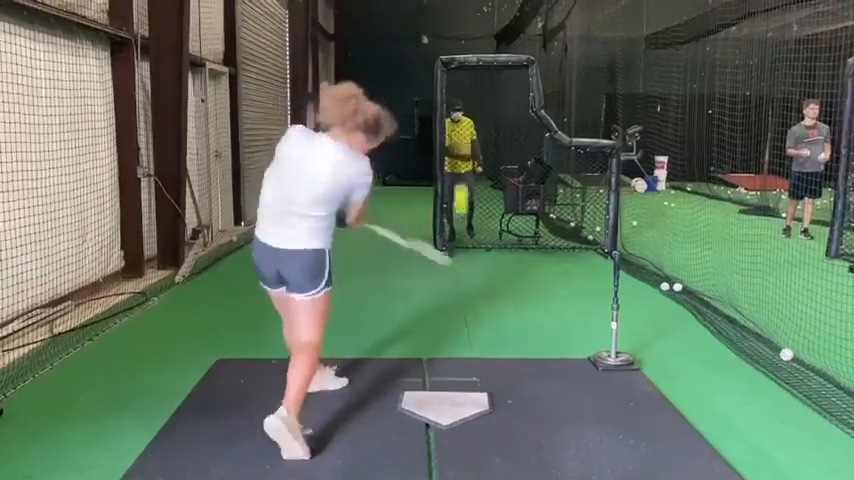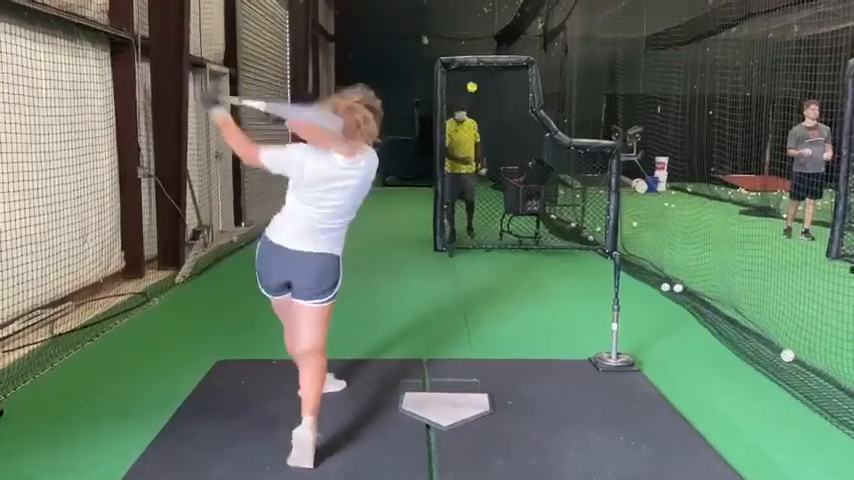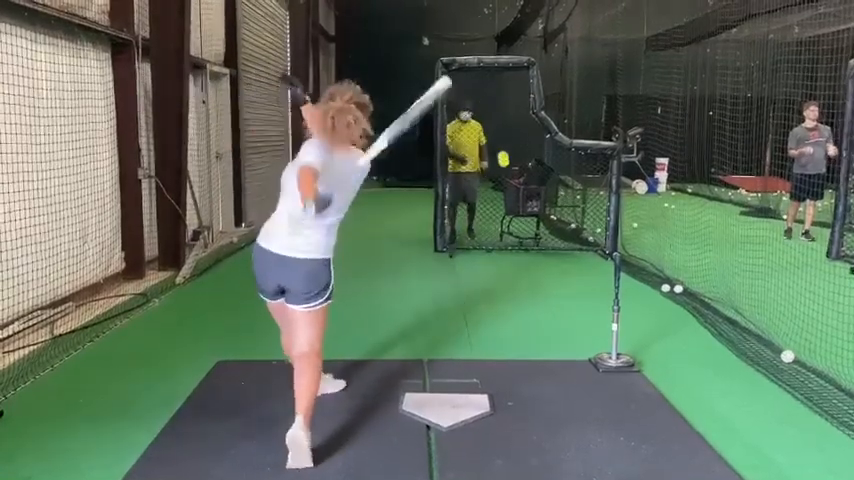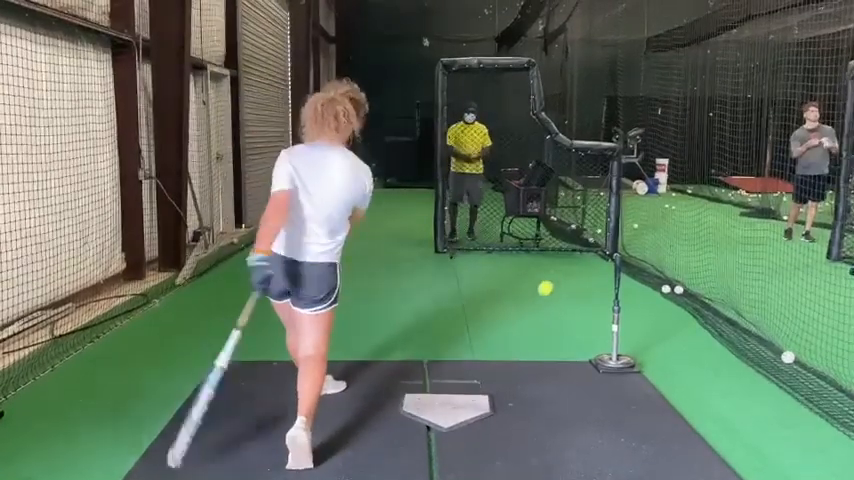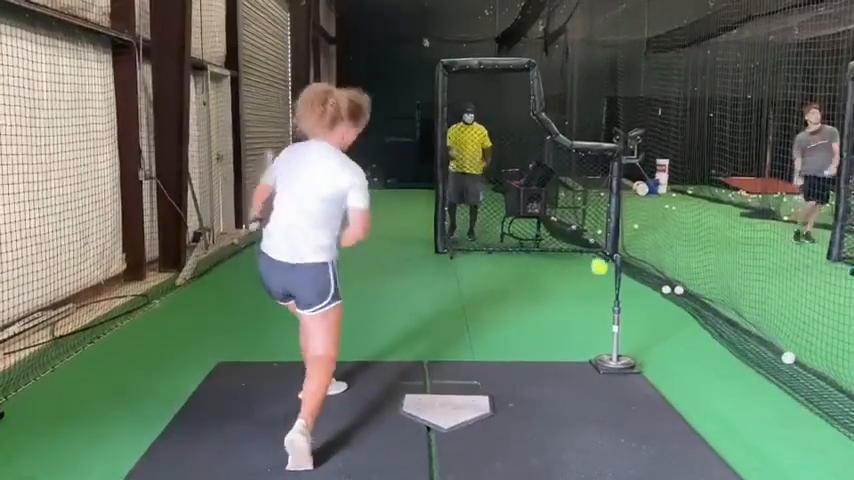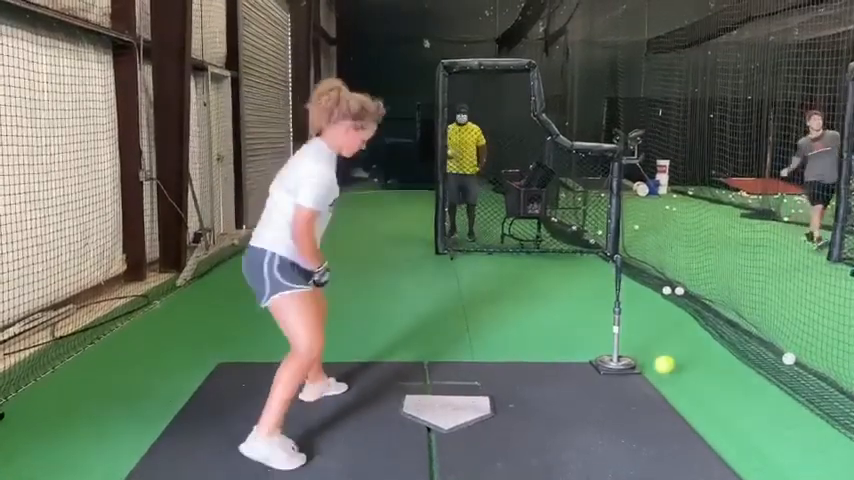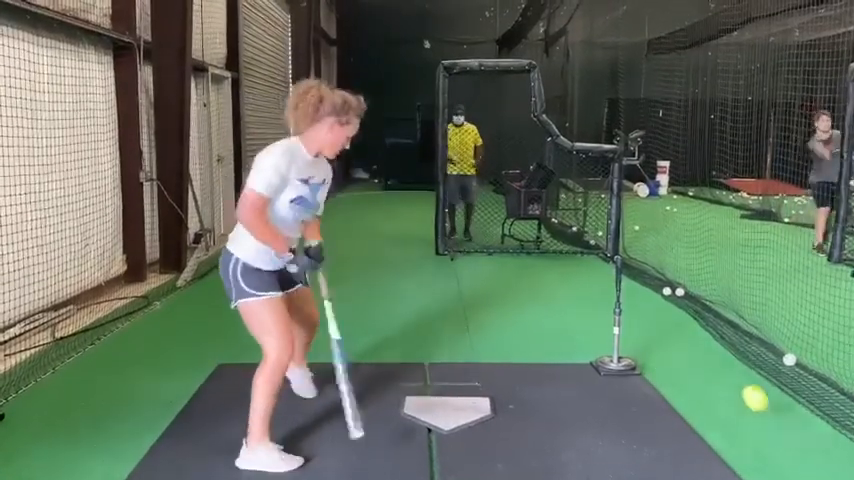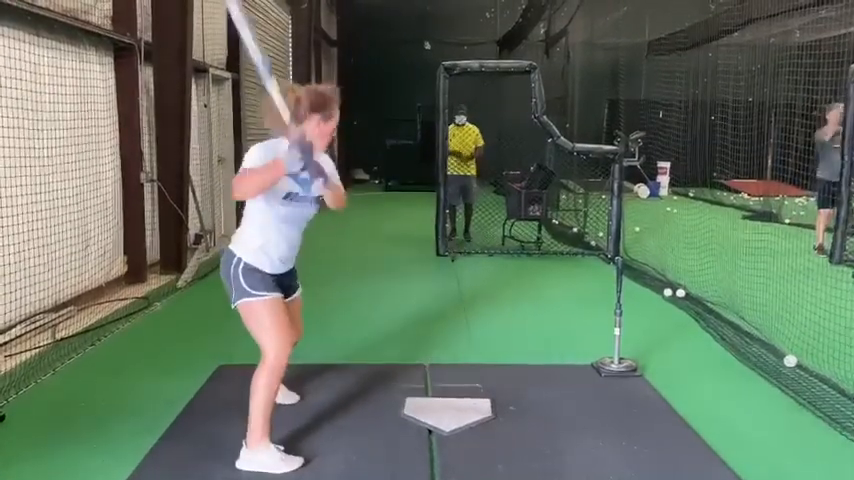
dt=0.3s
person 1, frame 1
left shoulder: (294, 135)
right shoulder: (360, 169)
right elbow: (354, 217)
left hip: (264, 247)
right hip: (307, 255)
left knee: (294, 322)
right knee: (307, 341)
left ankle: (313, 373)
right ankle: (287, 414)
person 1, frame 2
left shoulder: (306, 158)
right shoulder: (368, 161)
left elbow: (250, 154)
left wrist: (218, 111)
right wrist: (298, 122)
left hip: (274, 252)
right hip: (319, 263)
left knee: (296, 329)
right knee: (312, 348)
left ankle: (314, 381)
right ankle: (307, 426)
person 1, frame 3
left shoulder: (315, 150)
right shoulder: (360, 164)
left elbow: (308, 173)
left wrist: (312, 195)
right wrist: (305, 101)
left hip: (269, 255)
right hip: (312, 265)
left knee: (291, 331)
right knee: (307, 349)
left ankle: (313, 381)
right ankle: (301, 425)
person 1, frame 4
left shoulder: (291, 158)
right shoulder: (362, 173)
left elbow: (277, 208)
left wrist: (259, 255)
left hip: (277, 260)
right hip: (320, 269)
left knee: (297, 332)
right knee: (313, 352)
left ankle: (315, 382)
right ankle: (303, 426)
person 1, frame 5
left shoulder: (290, 153)
right shoulder: (349, 172)
left elbow: (261, 195)
right elbow: (358, 232)
left wrist: (256, 220)
right wrist: (333, 244)
left hip: (272, 261)
right hip: (311, 267)
left knee: (313, 323)
right knee: (323, 353)
left ankle: (317, 383)
right ankle: (302, 430)
person 1, frame 6
left shoulder: (315, 154)
right shoulder: (320, 168)
right elbow: (301, 231)
right wrist: (318, 267)
left hip: (276, 256)
right hip: (273, 261)
left knee: (315, 317)
right knee: (308, 344)
left ankle: (315, 381)
right ankle: (265, 433)
person 1, frame 7
left shoulder: (323, 169)
right shoulder: (278, 157)
right elbow: (248, 213)
left wrist: (313, 242)
right wrist: (289, 250)
left hip: (282, 264)
right hip: (247, 264)
left knee: (310, 322)
right knee: (278, 350)
left ankle: (297, 366)
right ankle: (255, 447)
person 1, frame 8
left shoulder: (322, 162)
right shoulder: (265, 151)
left elbow: (339, 203)
right elbow: (241, 190)
left wrist: (321, 177)
right wrist: (287, 161)
left hip: (284, 266)
right hip: (248, 265)
left knee: (292, 336)
right knee: (277, 351)
left ankle: (270, 384)
right ankle: (255, 447)
person 2, frame 1
left shoulder: (824, 129)
right shoulder: (795, 130)
left elbow: (827, 146)
right elbow: (788, 150)
left wrist: (827, 155)
right wrist: (799, 153)
left hip: (817, 170)
right hip: (799, 170)
left knee: (810, 200)
right knee: (794, 200)
left ankle: (805, 229)
right ankle: (787, 226)
person 2, frame 2
left shoulder: (825, 130)
right shoulder: (796, 130)
left elbow: (828, 147)
right elbow: (789, 151)
left wrist: (829, 154)
right wrist: (800, 152)
left hip: (818, 171)
right hip: (800, 171)
left knee: (811, 201)
right knee: (795, 201)
left ankle: (806, 230)
right ankle: (788, 227)
person 2, frame 3
left shoulder: (826, 130)
right shoulder: (796, 132)
left elbow: (830, 148)
right elbow: (790, 152)
left wrist: (833, 151)
right wrist: (801, 152)
left hip: (818, 172)
right hip: (800, 172)
left knee: (812, 202)
right knee: (795, 202)
left ankle: (806, 231)
right ankle: (788, 228)
person 2, frame 4
left shoulder: (828, 130)
right shoulder: (798, 134)
left elbow: (836, 149)
right elbow: (794, 153)
left wrist: (831, 145)
right wrist: (807, 145)
left hip: (821, 173)
right hip: (803, 174)
left knee: (813, 204)
right knee: (797, 204)
left ankle: (806, 232)
right ankle: (789, 228)
person 2, frame 5
left shoulder: (831, 131)
right shoulder: (800, 138)
left elbow: (837, 150)
right elbow: (797, 159)
left wrist: (834, 166)
right wrist: (797, 176)
left hip: (826, 176)
right hip: (808, 175)
left knee: (818, 206)
right knee: (810, 203)
left ankle: (808, 232)
right ankle: (799, 229)
person 2, frame 6
left shoulder: (834, 136)
right shoulder: (803, 143)
right elbow: (797, 158)
right wrist: (788, 169)
left hip: (830, 181)
right hip: (813, 180)
left knee: (821, 209)
right knee: (817, 207)
left ankle: (810, 233)
right ankle: (817, 238)
person 2, frame 7
left shoulder: (839, 136)
right shoulder: (813, 142)
right elbow: (819, 150)
right wrist: (824, 153)
left hip: (836, 181)
right hip: (819, 181)
left knee: (830, 210)
right knee: (823, 210)
left ankle: (823, 232)
right ankle: (818, 243)
person 2, frame 8
right shoulder: (820, 134)
right elbow: (827, 135)
right wrist: (837, 111)
left hip: (841, 179)
right hip: (825, 179)
right knee: (824, 212)
right ankle: (819, 244)
person 3, frame 1
left shoulder: (469, 122)
right shoulder: (444, 127)
left elbow: (474, 142)
right elbow: (445, 150)
left wrist: (478, 161)
right wrist: (461, 157)
left hip: (467, 169)
right hip: (450, 170)
left knee: (469, 199)
right knee: (448, 201)
left ankle: (470, 225)
right ankle: (451, 229)
person 3, frame 2
left shoulder: (472, 124)
right shoulder: (447, 127)
left elbow: (477, 145)
right elbow: (444, 150)
left wrist: (480, 163)
right wrist: (459, 159)
left hip: (470, 170)
right hip: (452, 171)
left knee: (470, 200)
right knee: (450, 202)
left ankle: (470, 226)
right ankle: (452, 230)
person 3, frame 3
left shoulder: (477, 126)
right shoulder: (450, 128)
left elbow: (483, 145)
right elbow: (445, 148)
left wrist: (484, 160)
right wrist: (457, 158)
left hip: (473, 170)
right hip: (455, 170)
left knee: (472, 201)
right knee: (453, 202)
left ankle: (470, 228)
right ankle: (452, 231)
person 3, frame 4
left shoulder: (482, 129)
right shoulder: (454, 129)
left elbow: (487, 149)
right elbow: (449, 148)
left wrist: (479, 155)
right wrist: (461, 156)
left hip: (476, 171)
right hip: (457, 171)
left knee: (474, 203)
right knee: (453, 201)
left ankle: (471, 229)
right ankle: (453, 229)
person 3, frame 5
left shoulder: (481, 130)
right shoulder: (453, 129)
left elbow: (487, 149)
right elbow: (446, 147)
left wrist: (486, 161)
right wrist: (449, 155)
left hip: (474, 172)
right hip: (455, 171)
left knee: (473, 203)
right knee: (452, 201)
left ankle: (471, 230)
right ankle: (452, 225)
person 3, frame 6
left shoulder: (475, 129)
right shoulder: (448, 130)
left elbow: (482, 147)
left wrist: (481, 163)
right wrist: (446, 154)
left hip: (470, 171)
right hip: (453, 171)
left knee: (471, 202)
right knee: (451, 201)
left ankle: (471, 230)
right ankle: (452, 227)
person 3, frame 7
left shoulder: (472, 129)
right shoulder: (446, 130)
left elbow: (479, 147)
left wrist: (478, 159)
right wrist: (447, 158)
left hip: (469, 171)
right hip: (451, 172)
left knee: (469, 202)
right knee: (451, 201)
left ankle: (467, 229)
right ankle: (452, 228)
person 3, frame 8
left shoulder: (474, 130)
right shoulder: (448, 130)
left elbow: (480, 149)
left wrist: (473, 156)
right wrist: (452, 153)
left hip: (469, 172)
right hip: (452, 172)
left knee: (469, 203)
right knee: (452, 203)
left ankle: (467, 230)
right ankle: (453, 229)
